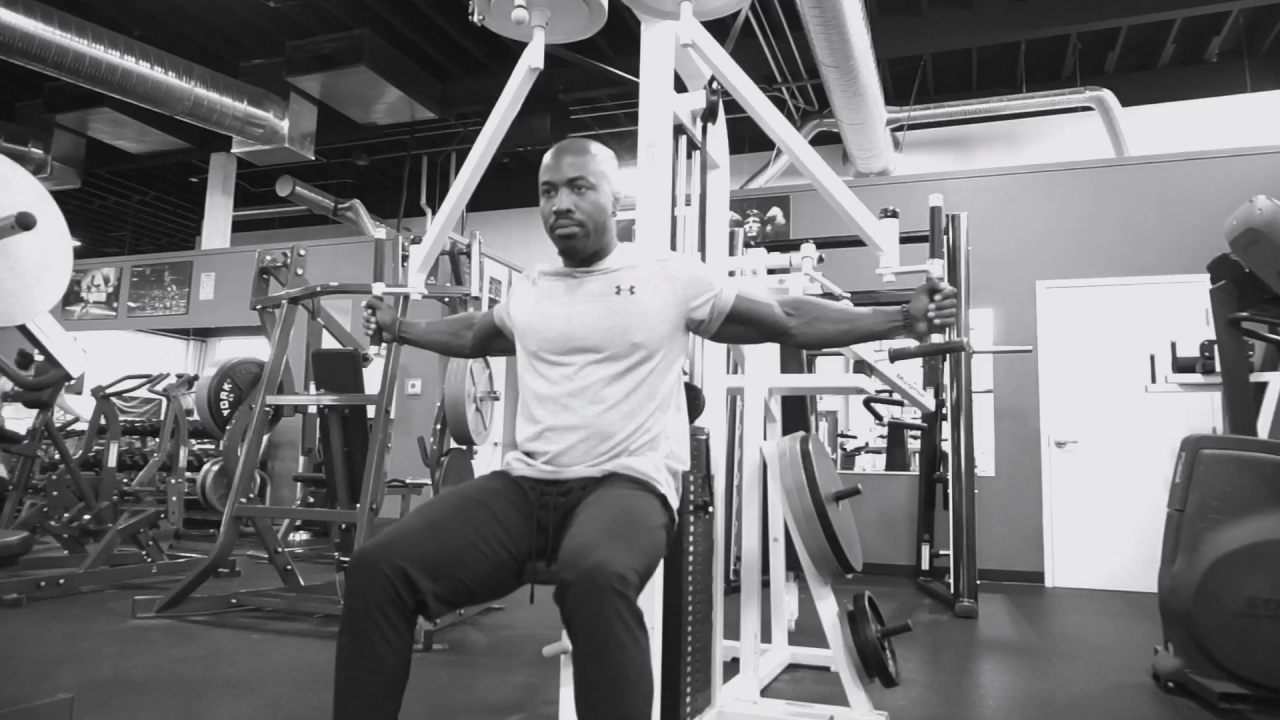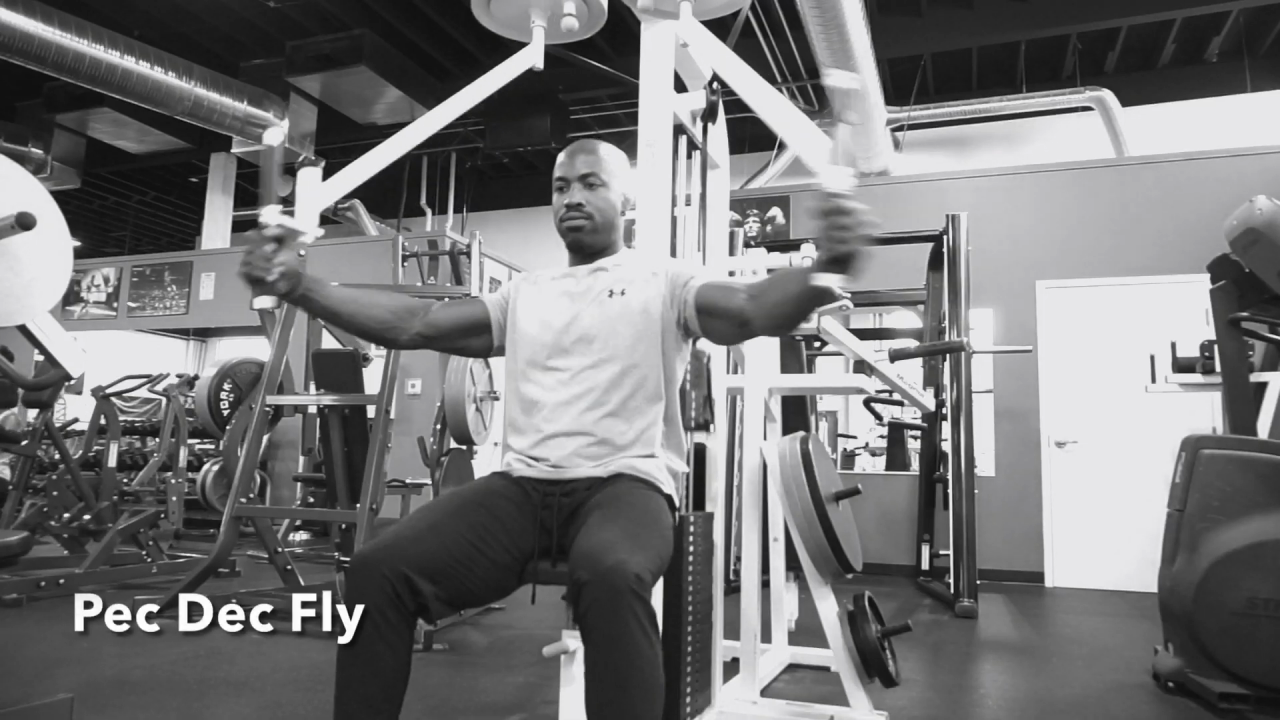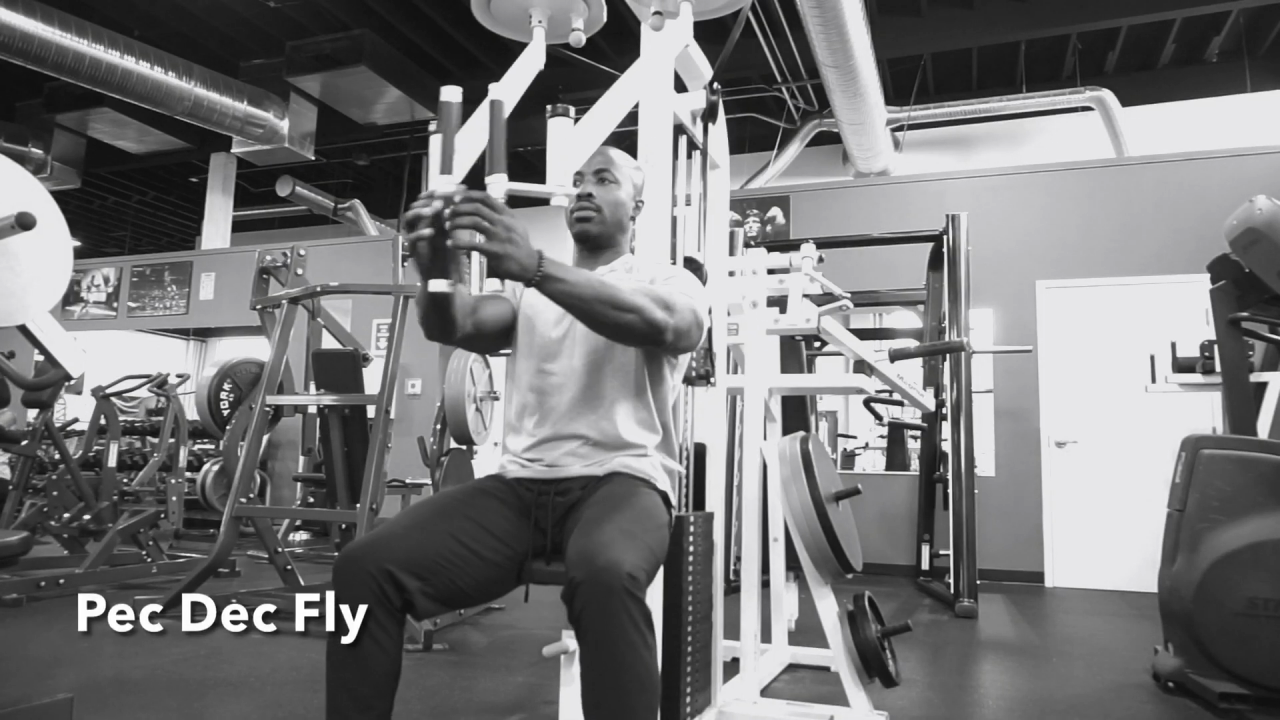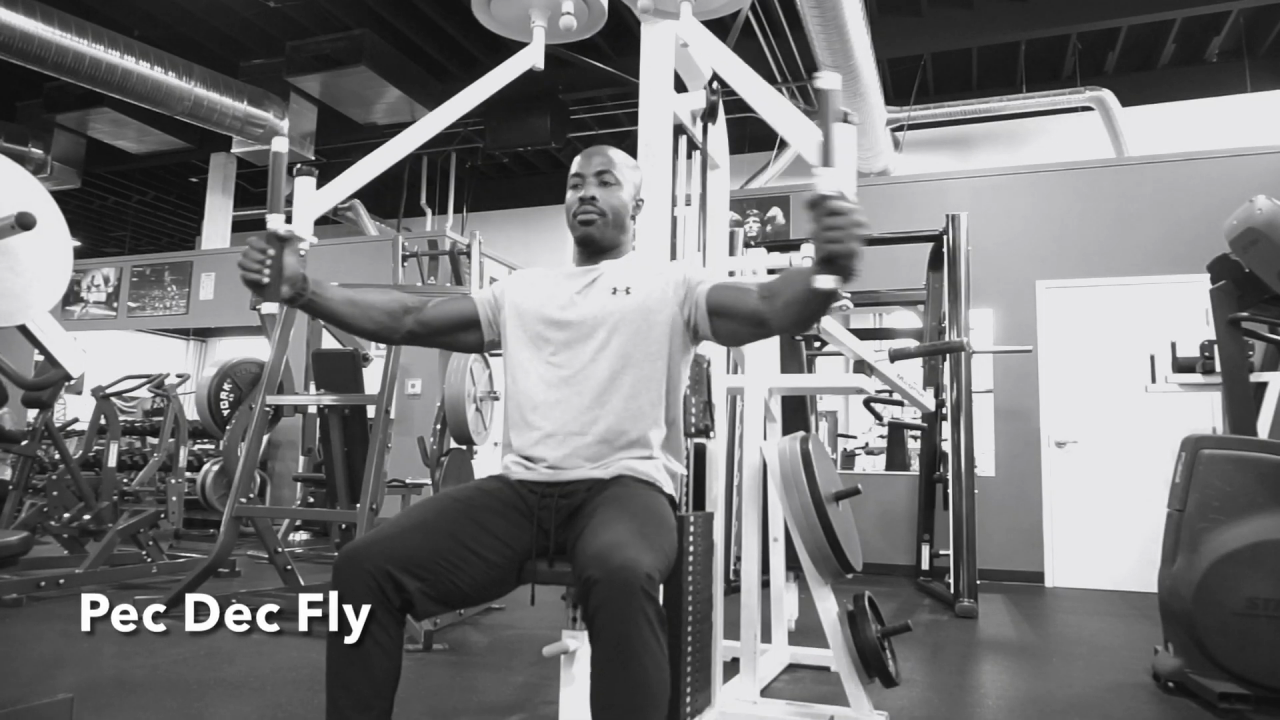
dt=0.7s
person 1, frame 1
left shoulder: (670, 275)
right shoulder: (527, 290)
left elbow: (789, 320)
right elbow: (476, 335)
left wrist: (904, 318)
right wrist: (400, 328)
left hip: (626, 481)
right hip: (526, 482)
left knee: (594, 573)
right knee: (379, 567)
person 1, frame 2
left shoulder: (664, 281)
right shoulder: (523, 293)
left elbow: (758, 311)
right elbow: (413, 323)
left wrist: (828, 265)
right wrist: (295, 283)
left hip: (627, 482)
right hip: (522, 484)
left knee: (610, 578)
right knee: (379, 570)
person 1, frame 3
left shoulder: (669, 282)
right shoulder: (528, 293)
left elbow: (655, 324)
right elbow: (450, 325)
left wrist: (535, 265)
right wrist: (435, 268)
left hip: (619, 480)
right hip: (519, 485)
left knee: (605, 575)
right knee: (366, 566)
person 1, frame 4
left shoulder: (670, 285)
right shoulder: (523, 290)
left elbow: (769, 308)
right elbow: (409, 319)
left wrist: (826, 265)
right wrist: (302, 288)
left hip: (625, 483)
right hip: (520, 486)
left knee: (619, 574)
right knee: (366, 565)
